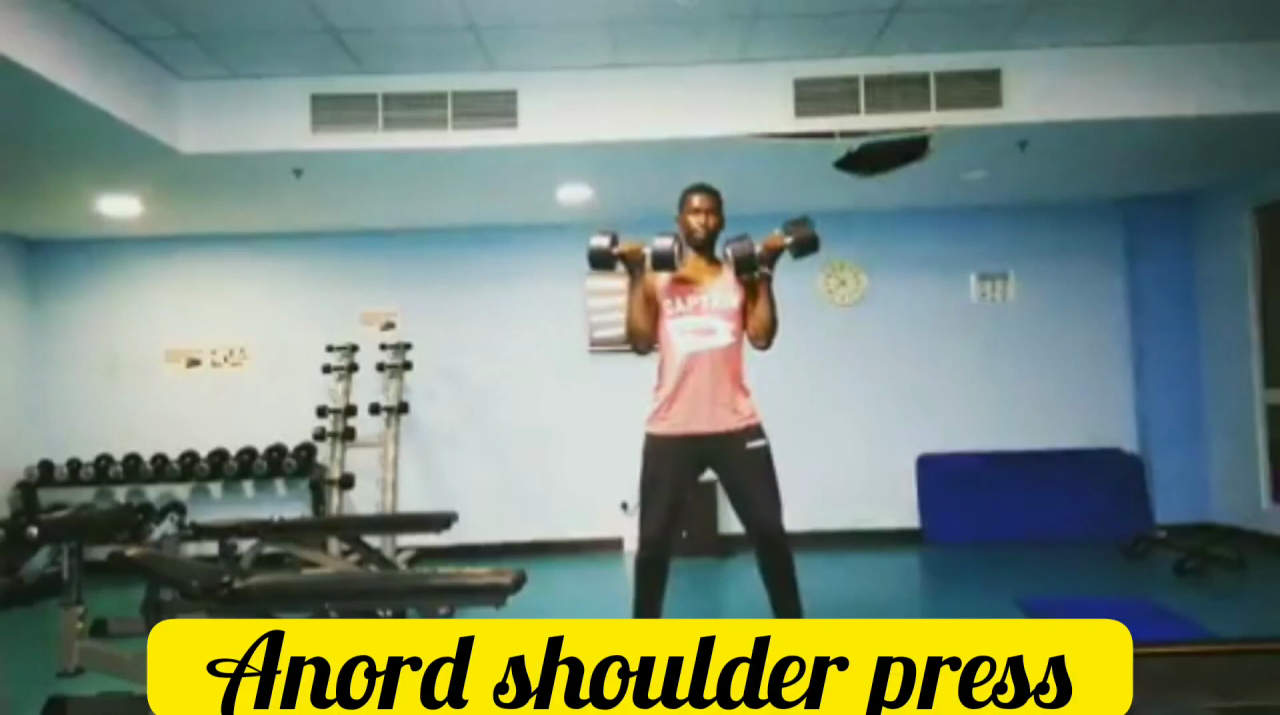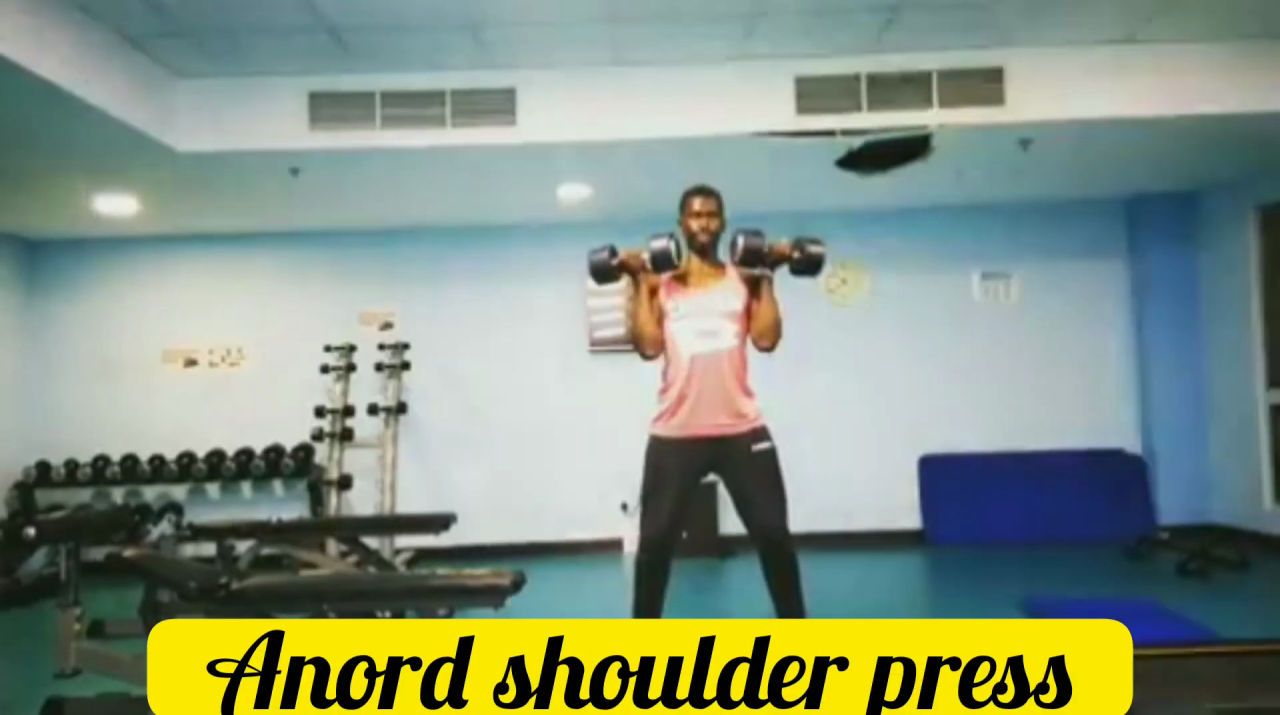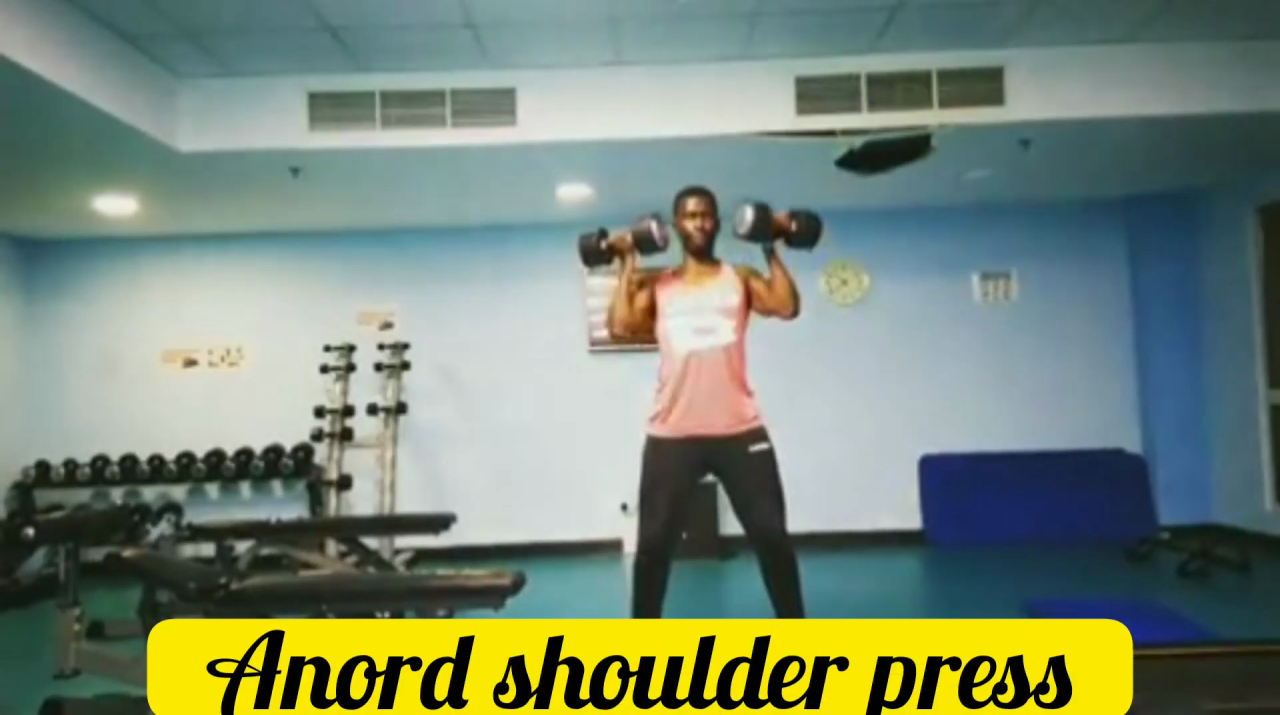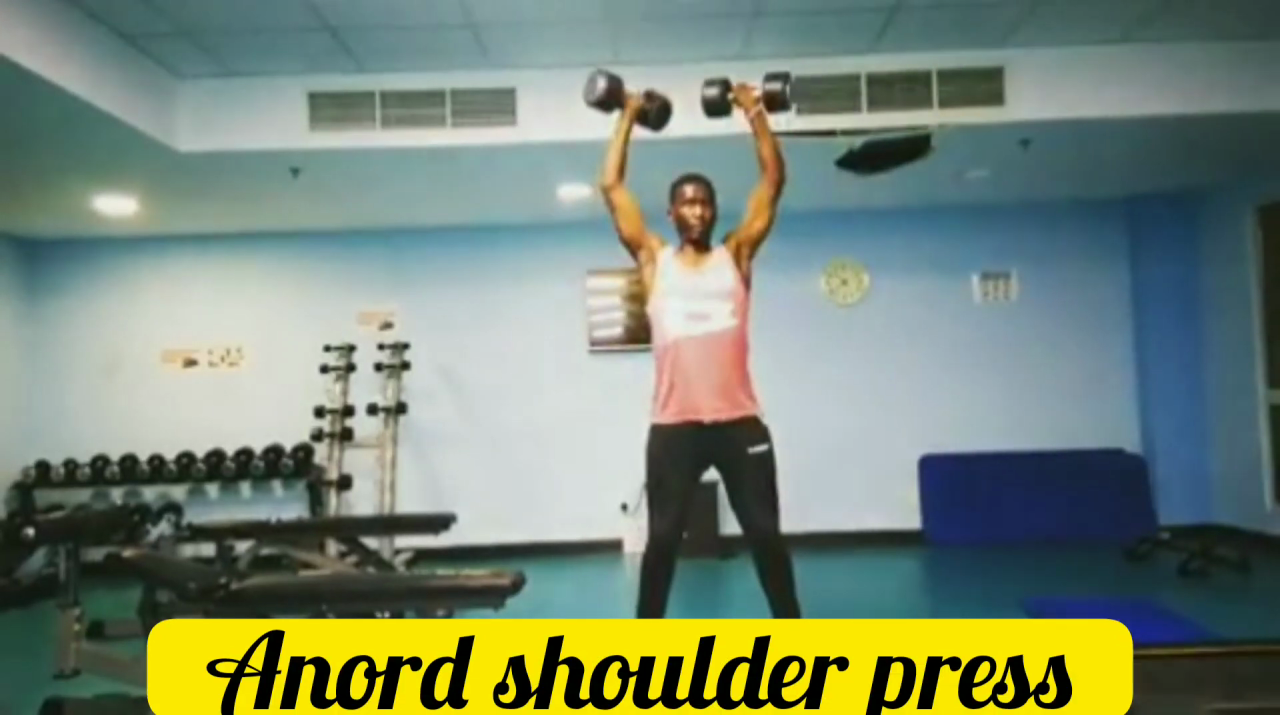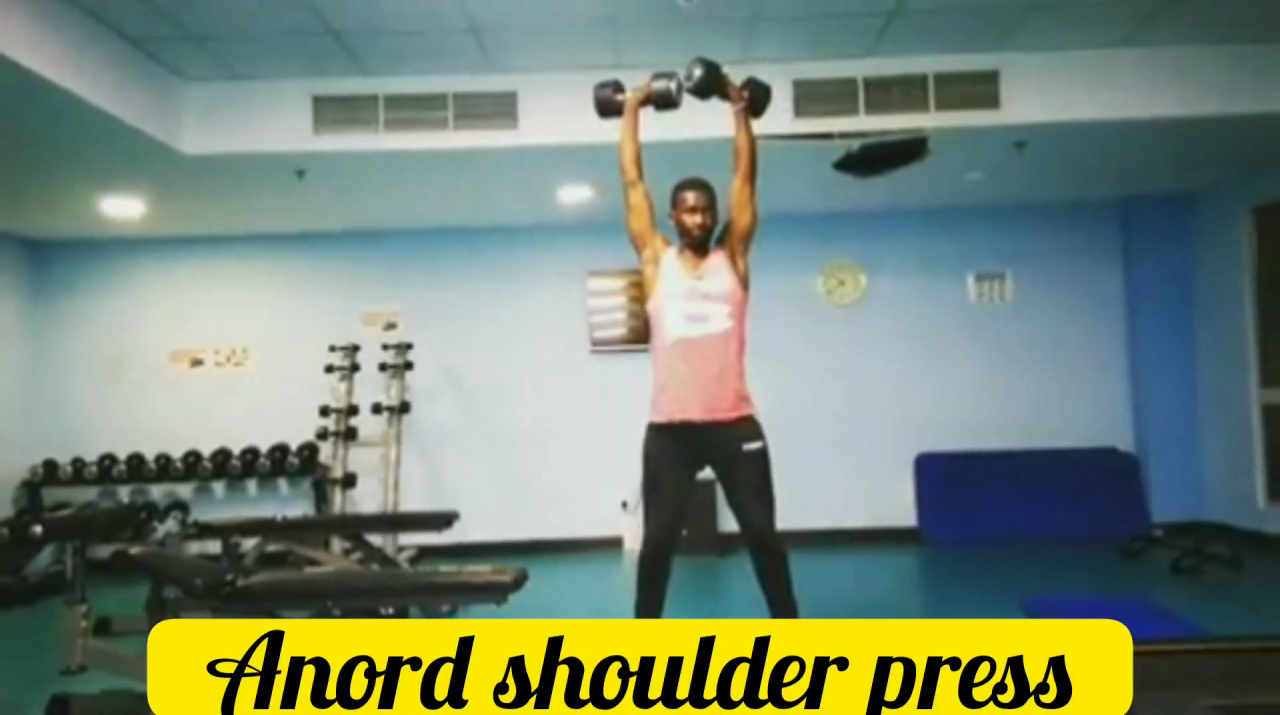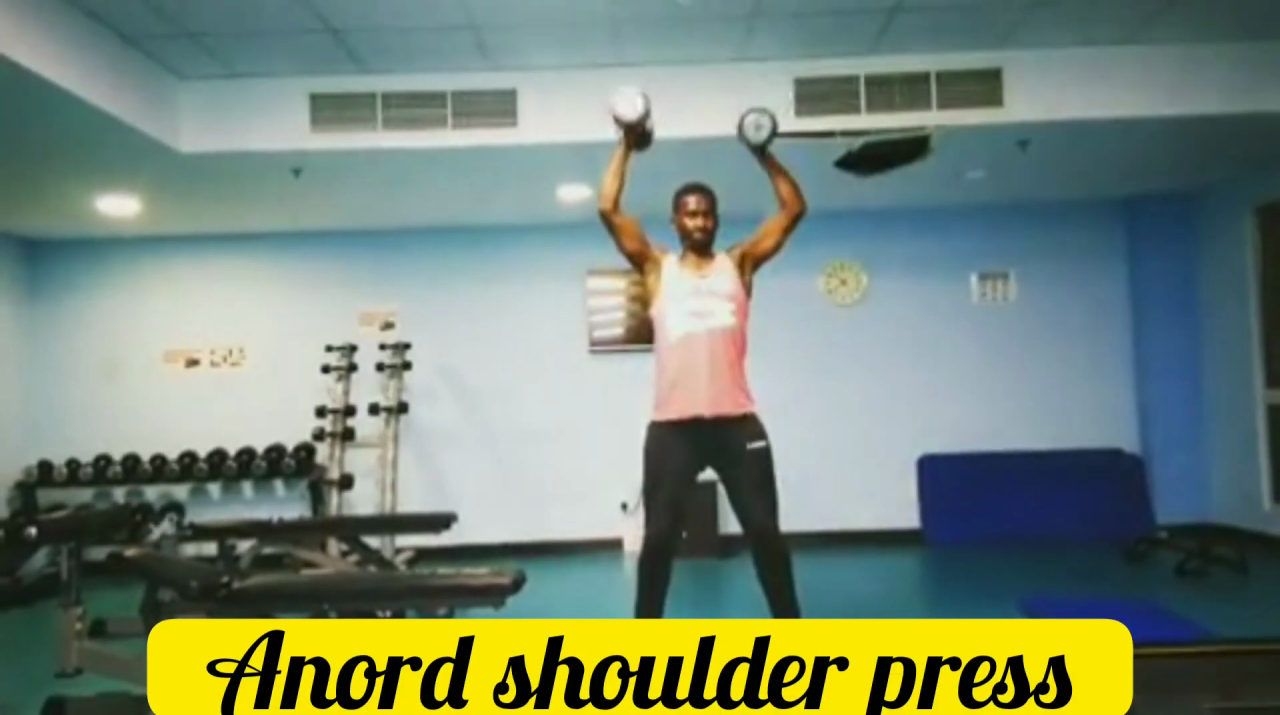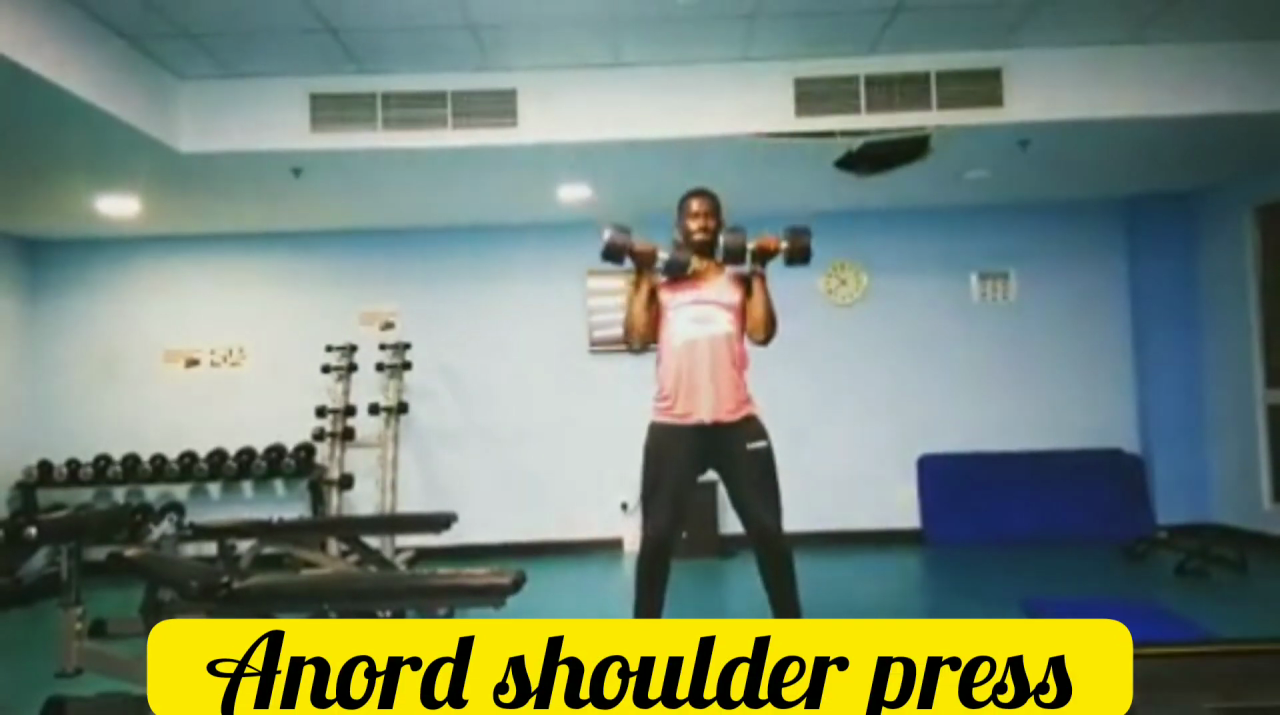
dt=0.7s
person 1, frame 1
left shoulder: (741, 276)
right shoulder: (657, 279)
left elbow: (762, 337)
right elbow: (640, 341)
left wrist: (765, 272)
right wrist: (636, 275)
left hip: (736, 426)
right hip: (671, 429)
left knee: (768, 530)
right knee: (654, 537)
person 1, frame 2
left shoulder: (745, 279)
right shoulder: (660, 284)
left elbow: (767, 339)
right elbow: (648, 346)
left wrist: (767, 277)
right wrist: (639, 282)
left hip: (741, 428)
right hip: (675, 432)
left knee: (773, 533)
right knee: (655, 539)
person 1, frame 3
left shoulder: (740, 279)
right shoulder: (656, 286)
left elbow: (788, 307)
right elbow: (620, 327)
left wrist: (773, 252)
right wrist: (626, 265)
left hip: (739, 429)
right hip: (672, 433)
left knee: (771, 534)
right knee: (654, 540)
person 1, frame 4
left shoulder: (736, 255)
right shoulder: (654, 260)
left elbow: (772, 177)
right elbow: (611, 186)
left wrist: (753, 111)
right wrist: (627, 119)
left hip: (738, 422)
right hip: (674, 426)
left knee: (765, 536)
right knee: (662, 539)
person 1, frame 5
left shoulder: (732, 257)
right shoulder: (656, 260)
left elbow: (746, 176)
right elbow: (632, 182)
left wrist: (739, 107)
right wrist: (631, 111)
left hip: (734, 423)
right hip: (670, 427)
left knee: (762, 533)
right knee: (658, 538)
person 1, frame 6
left shoulder: (738, 264)
right shoulder: (657, 267)
left elbow: (793, 210)
right elbow: (609, 209)
left wrist: (761, 152)
right wrist: (627, 146)
left hip: (736, 421)
right hip: (672, 425)
left knee: (764, 531)
right knee: (659, 537)
person 1, frame 7
left shoulder: (739, 281)
right shoulder: (659, 283)
left elbow: (762, 333)
right elbow: (636, 340)
left wrist: (759, 271)
right wrist: (642, 275)
left hip: (737, 422)
right hip: (674, 425)
left knee: (767, 530)
right knee: (657, 536)
